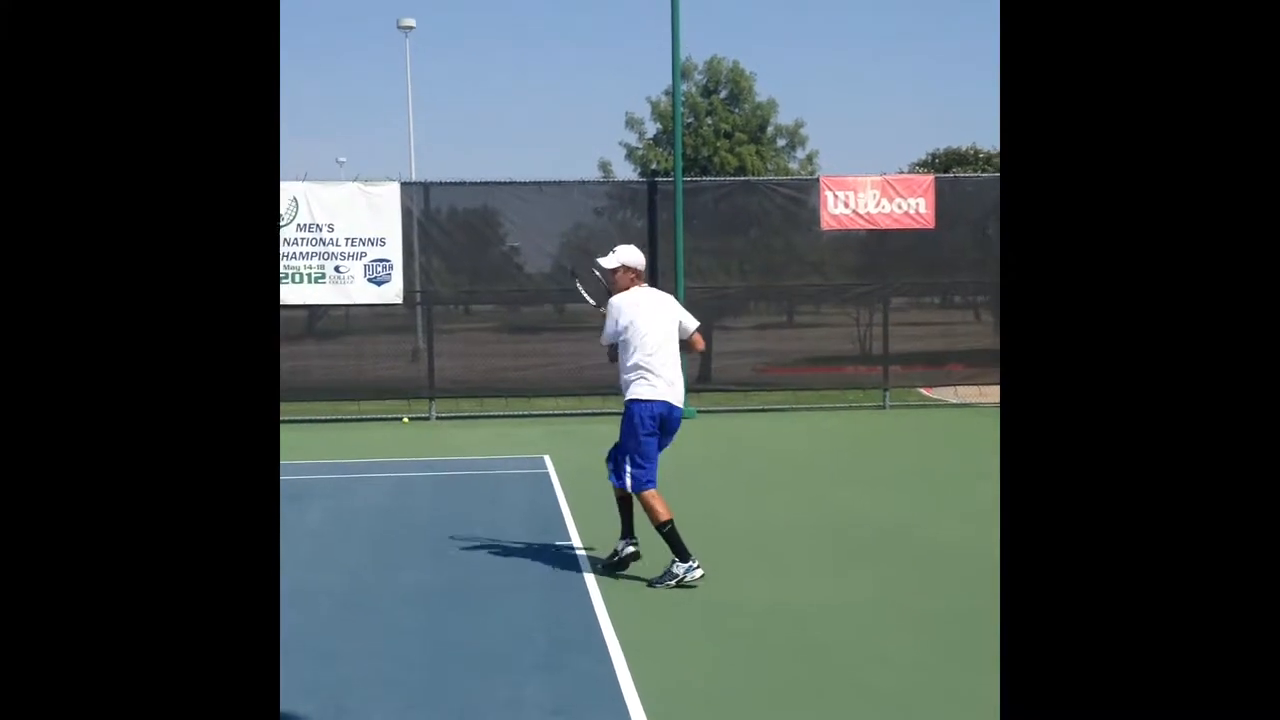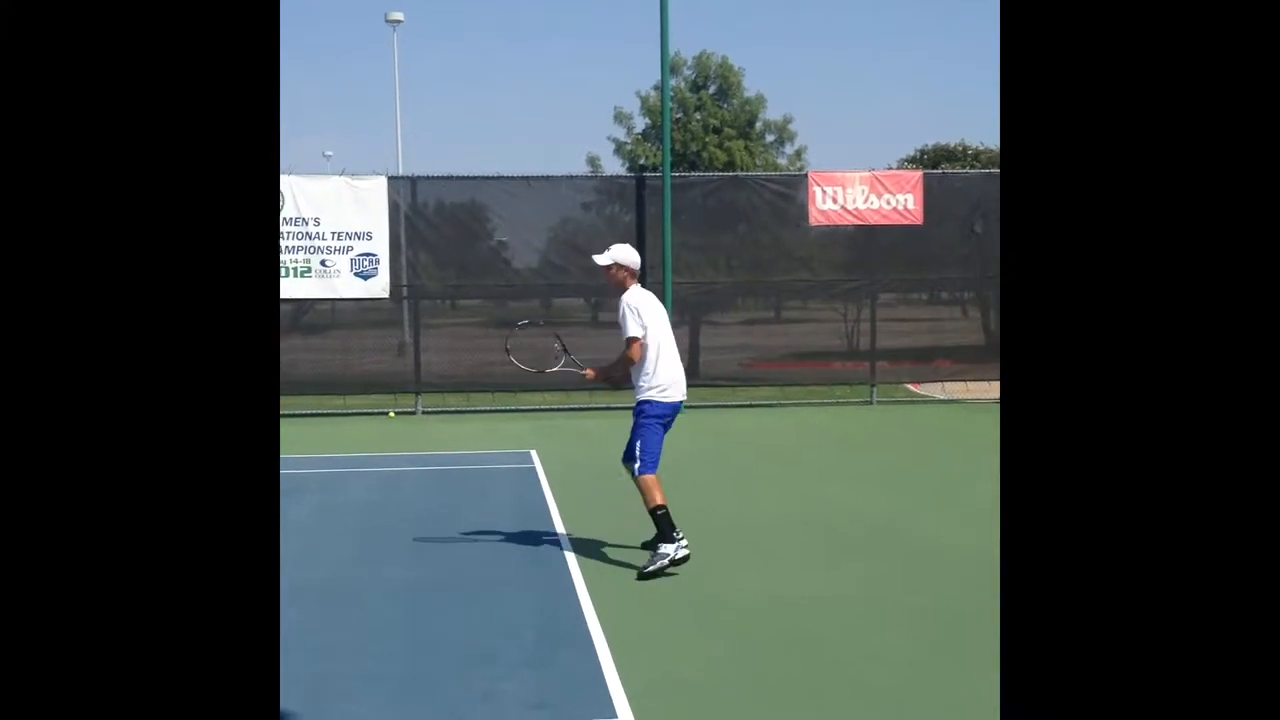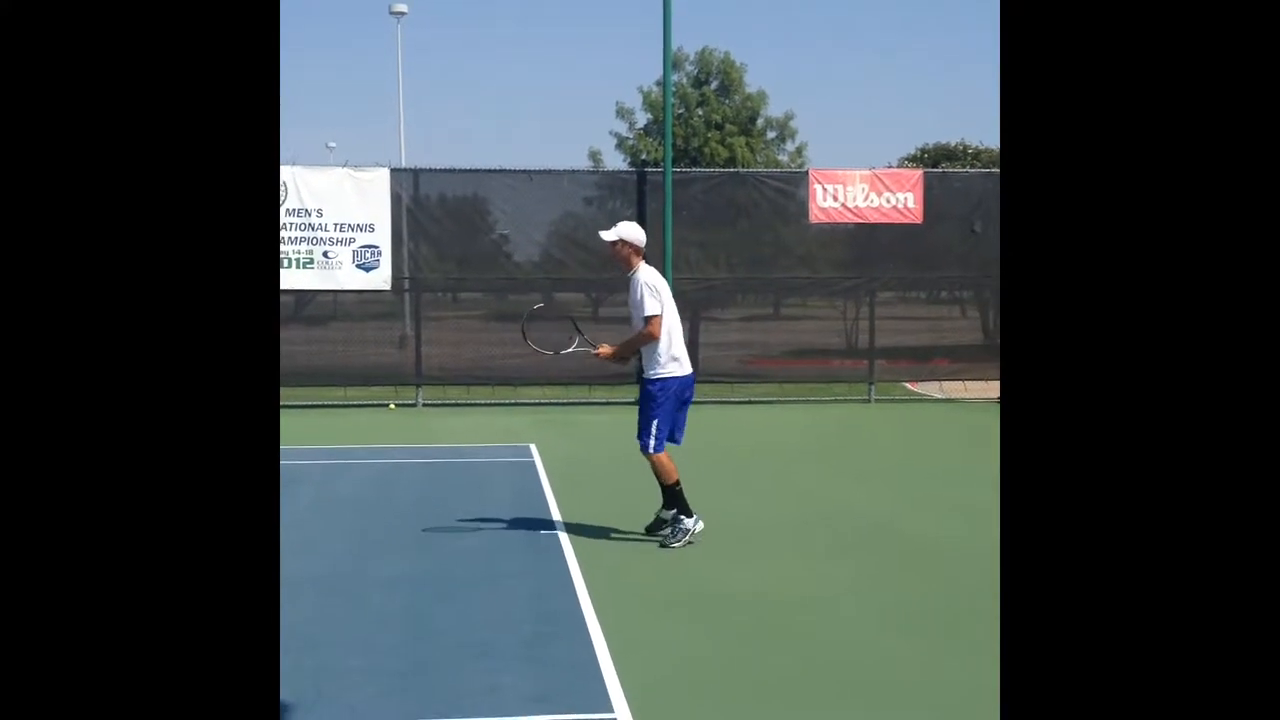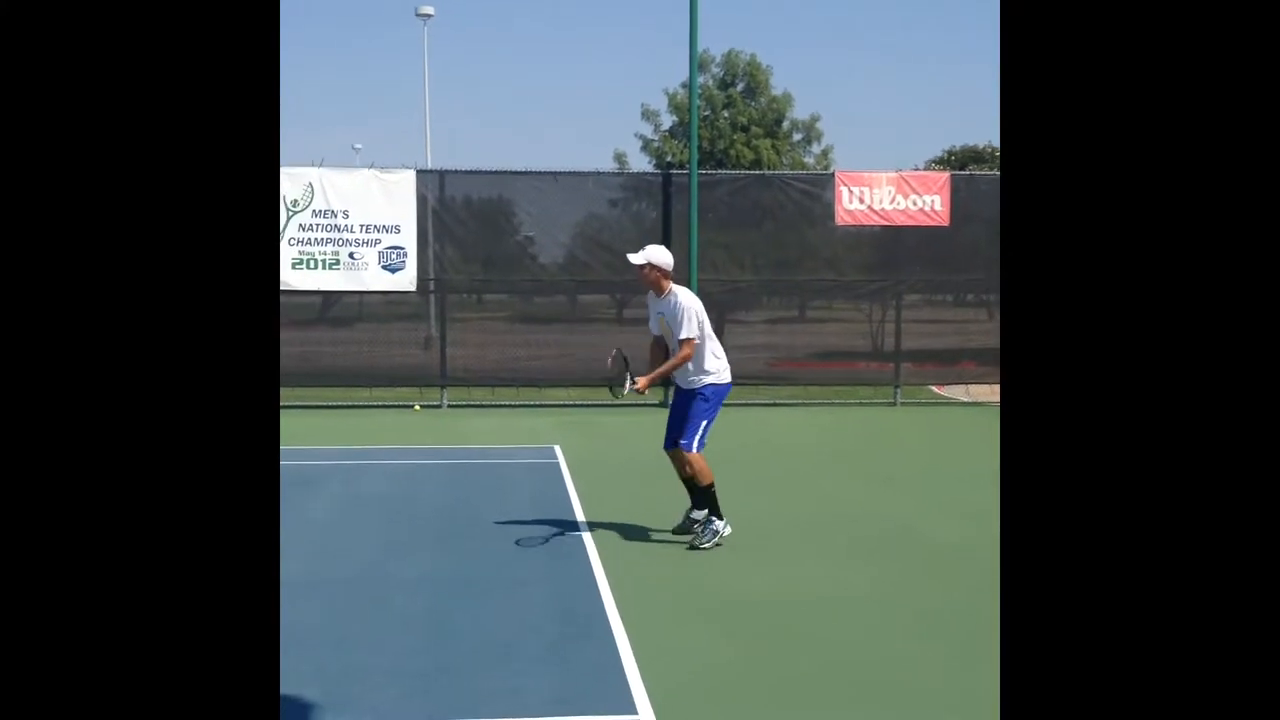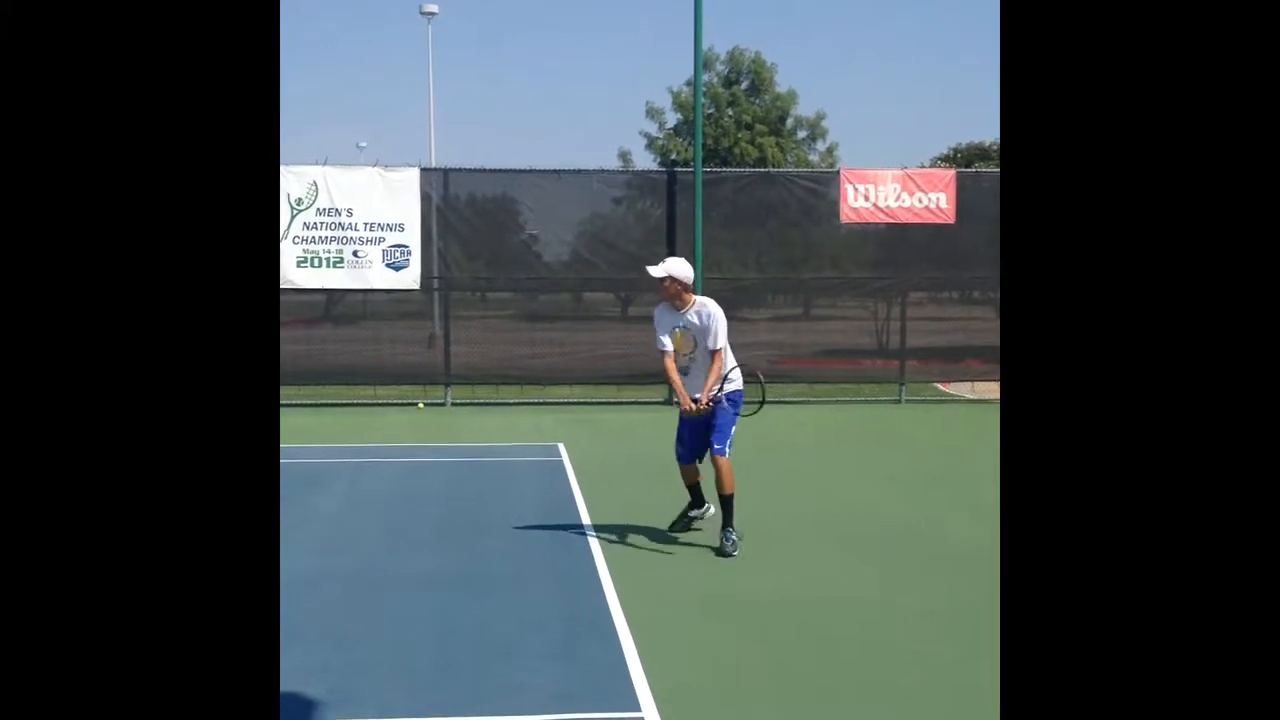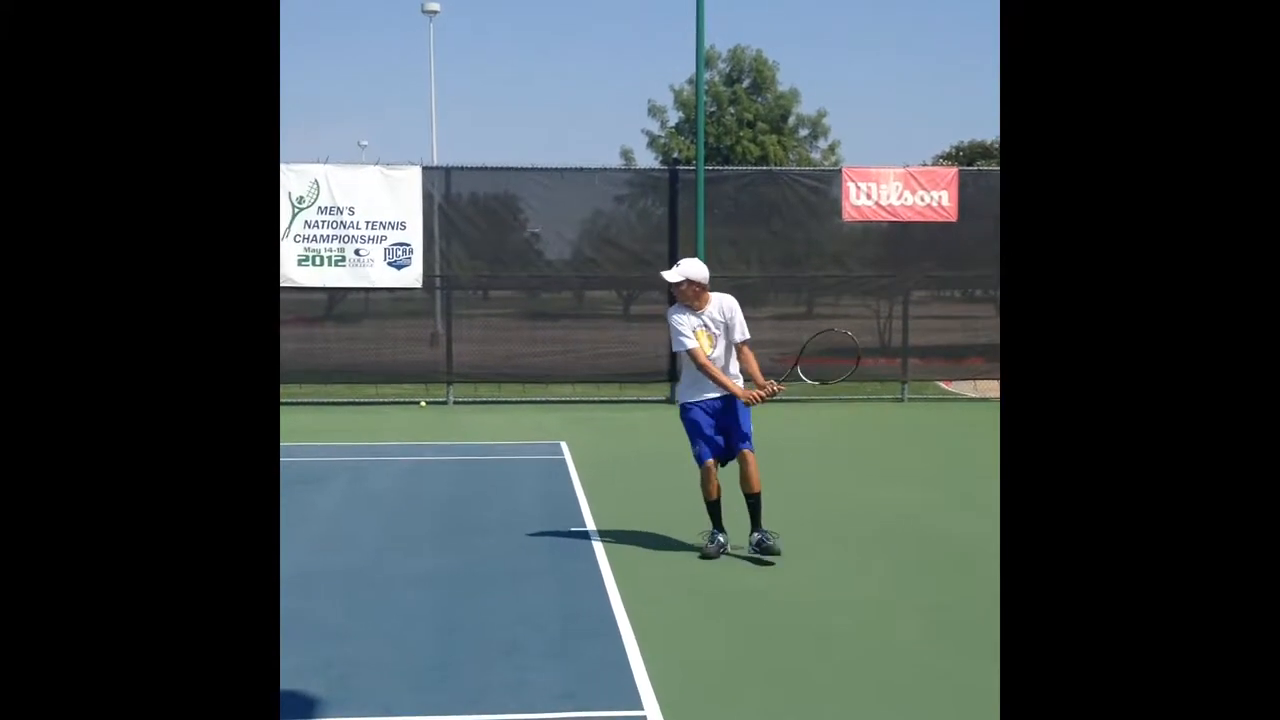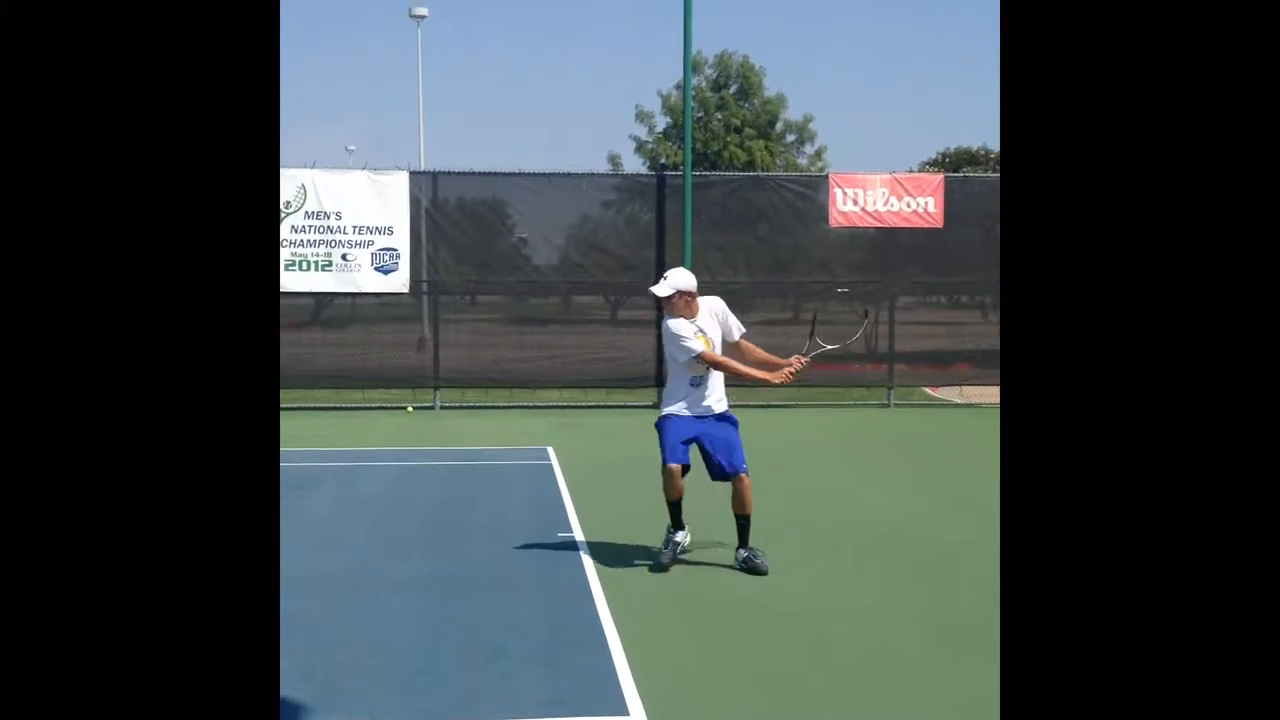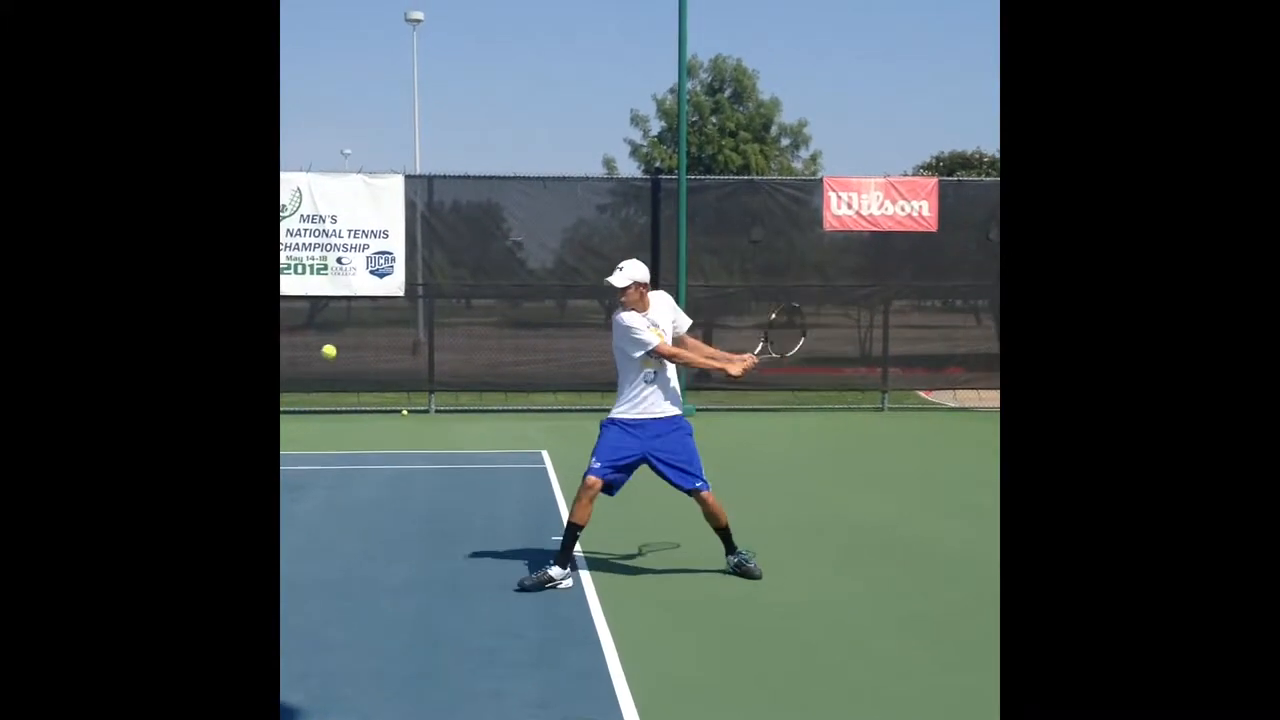
dt=0.3s
person 1, frame 1
left shoulder: (619, 302)
right shoulder: (668, 300)
left elbow: (612, 351)
right elbow: (698, 344)
left hip: (644, 400)
right hip: (673, 402)
left knee: (642, 485)
right knee: (620, 466)
left ankle: (685, 562)
right ankle: (626, 542)
person 1, frame 2
left shoulder: (630, 300)
right shoulder: (649, 299)
left elbow: (633, 354)
left wrist: (603, 373)
right wrist: (620, 374)
left hip: (655, 397)
right hip: (670, 393)
left knee: (643, 470)
right knee: (636, 463)
left ankle: (671, 544)
right ankle: (668, 532)
person 1, frame 3
left shoulder: (644, 280)
right shoulder: (640, 277)
left elbow: (653, 331)
left wrist: (616, 350)
right wrist: (624, 350)
left hip: (667, 375)
right hip: (666, 373)
left knee: (651, 447)
right knee: (653, 444)
left ankle: (687, 518)
right ankle: (672, 510)
person 1, frame 4
left shoulder: (683, 301)
right shoulder: (654, 299)
left elbow: (686, 352)
right elbow: (658, 342)
left wrist: (650, 378)
right wrist: (654, 374)
left hip: (711, 381)
right hip: (686, 383)
left knee: (689, 450)
right knee: (673, 448)
left ankle: (717, 520)
right ankle: (700, 509)
person 1, frame 5
left shoulder: (709, 310)
right shoulder: (661, 313)
left elbow: (717, 359)
right elbow: (668, 362)
left wrist: (707, 394)
right wrist: (683, 398)
left hip: (725, 391)
right hip: (689, 394)
left knee: (719, 455)
right knee: (684, 460)
left ankle: (729, 529)
right ankle: (699, 504)
person 1, frame 6
left shoulder: (727, 304)
right shoulder: (677, 315)
left elbow: (742, 351)
right elbow: (701, 363)
left wrist: (760, 383)
right wrist: (738, 391)
left hip: (735, 394)
right hip: (695, 400)
left knee: (745, 453)
right knee: (708, 464)
left ankle: (758, 533)
right ankle: (718, 533)
person 1, frame 7
left shoulder: (715, 306)
right shoulder: (673, 326)
left elbow: (742, 343)
right elbow: (716, 363)
left wrist: (781, 363)
right wrist: (767, 376)
left hip: (715, 413)
right hip: (678, 413)
left knee: (741, 476)
right knee: (672, 468)
left ankle: (744, 549)
right ankle: (677, 532)
person 1, frame 8
left shoulder: (663, 301)
right shoulder: (624, 320)
left elbow: (685, 341)
right elbow: (672, 354)
left wrist: (731, 357)
right wrist: (724, 367)
left hip: (668, 420)
right hip: (626, 421)
left knee: (703, 493)
right knee: (590, 483)
left ankle: (734, 554)
right ankle: (559, 568)
